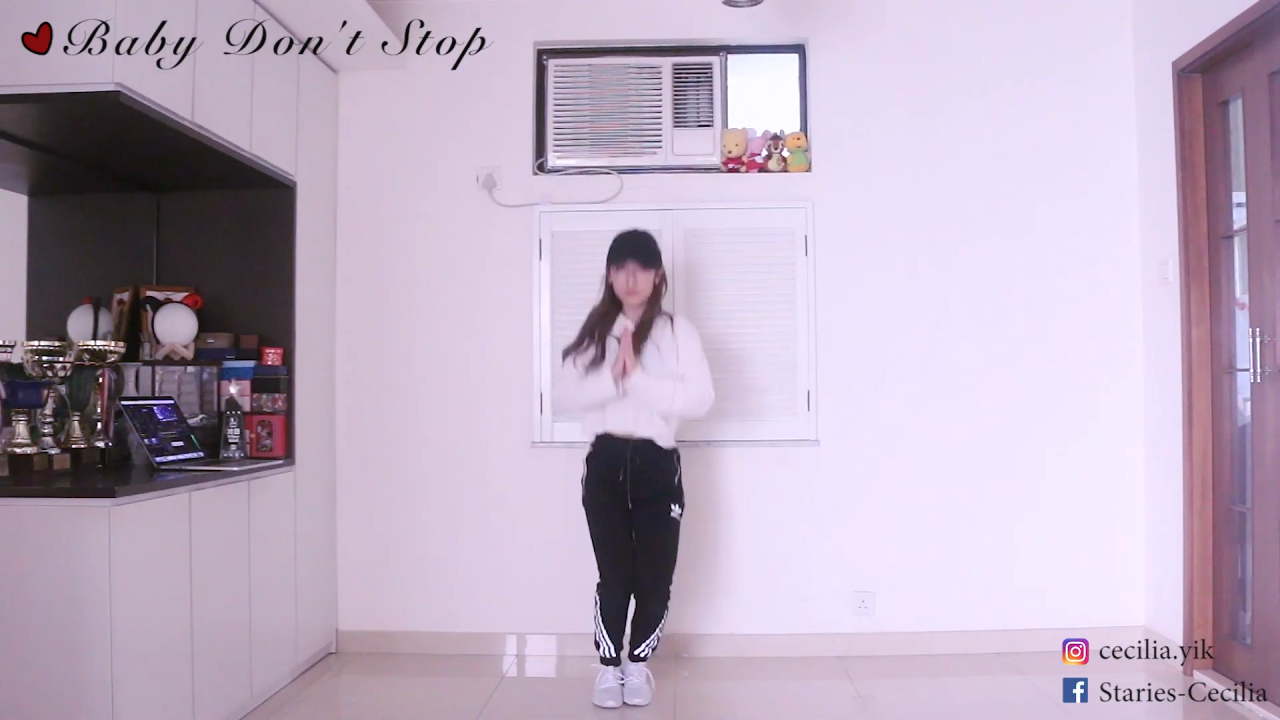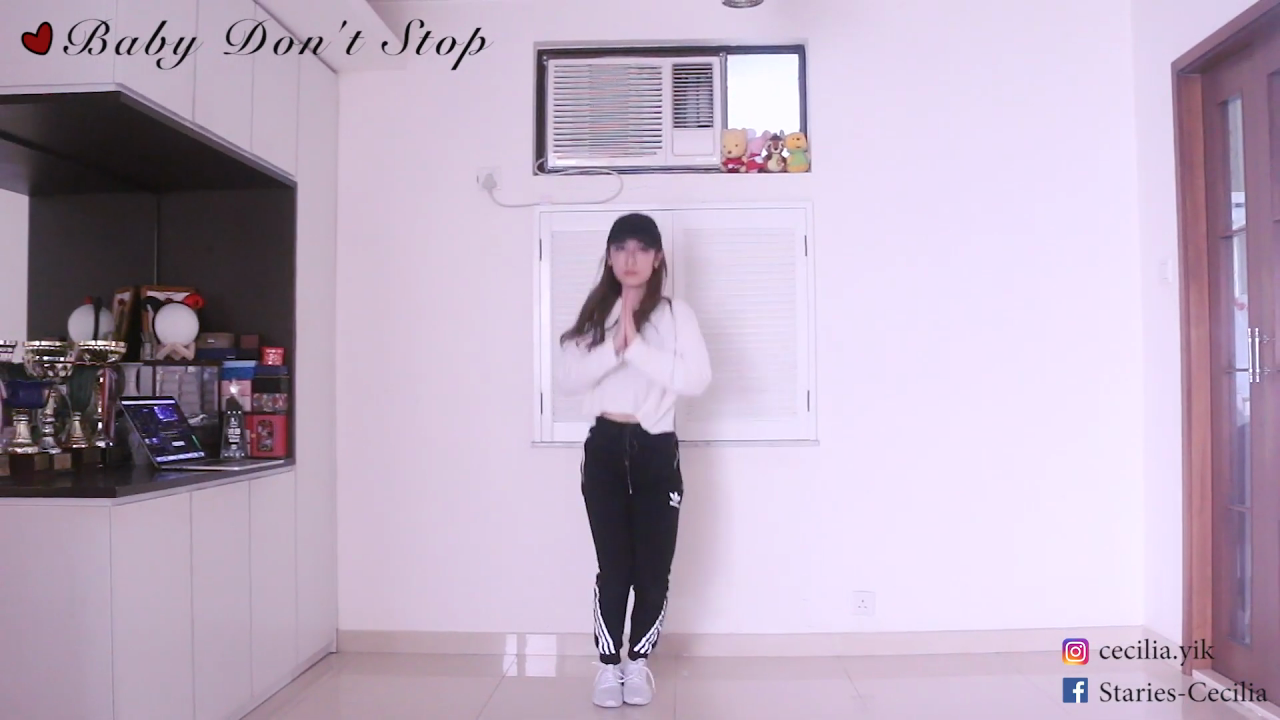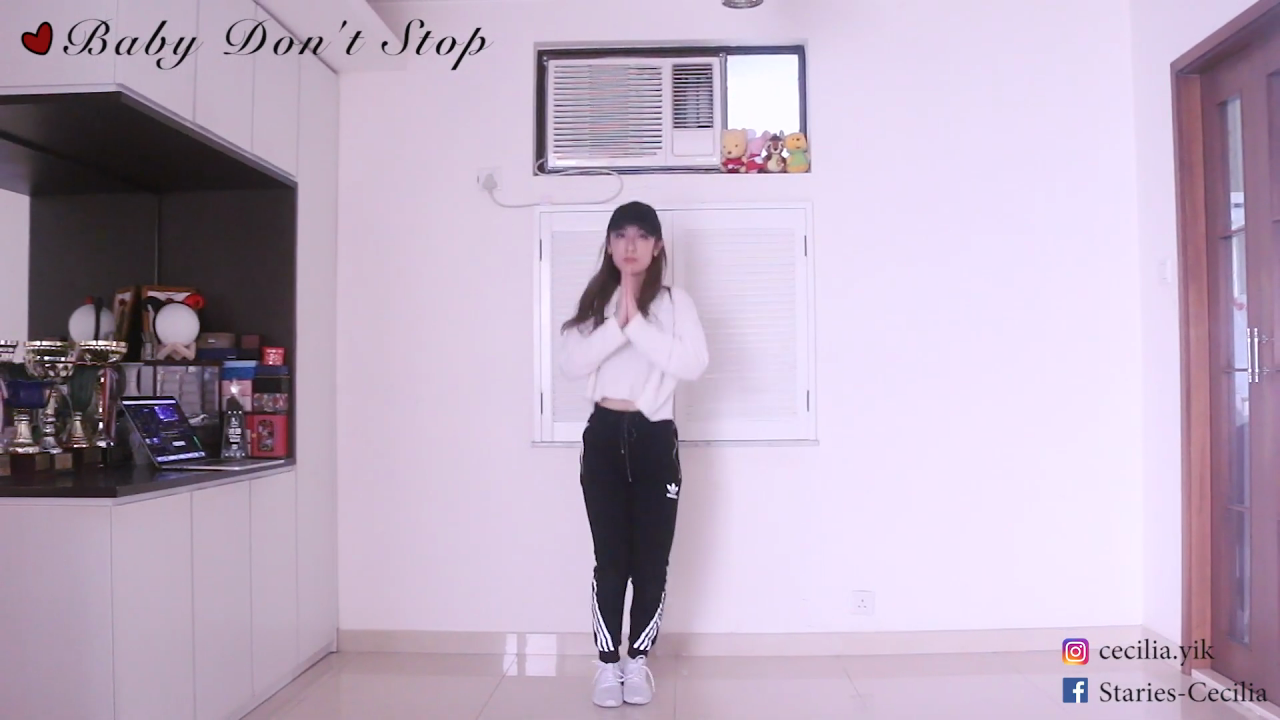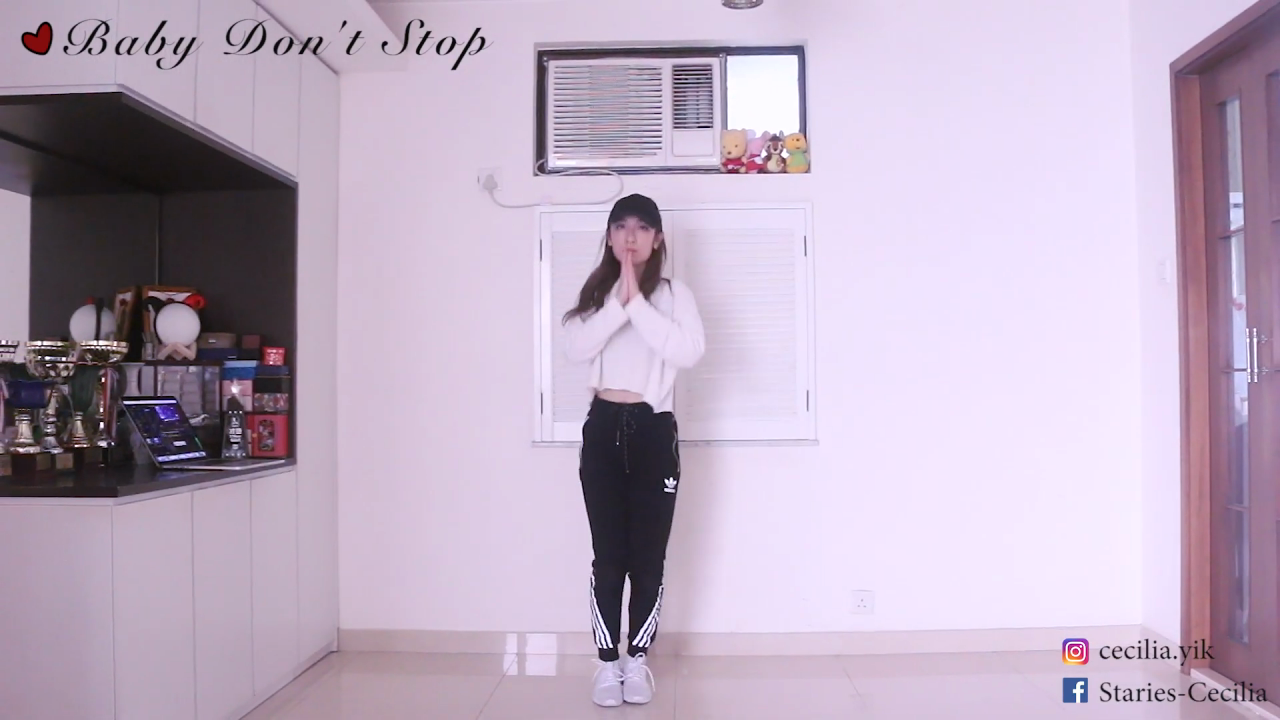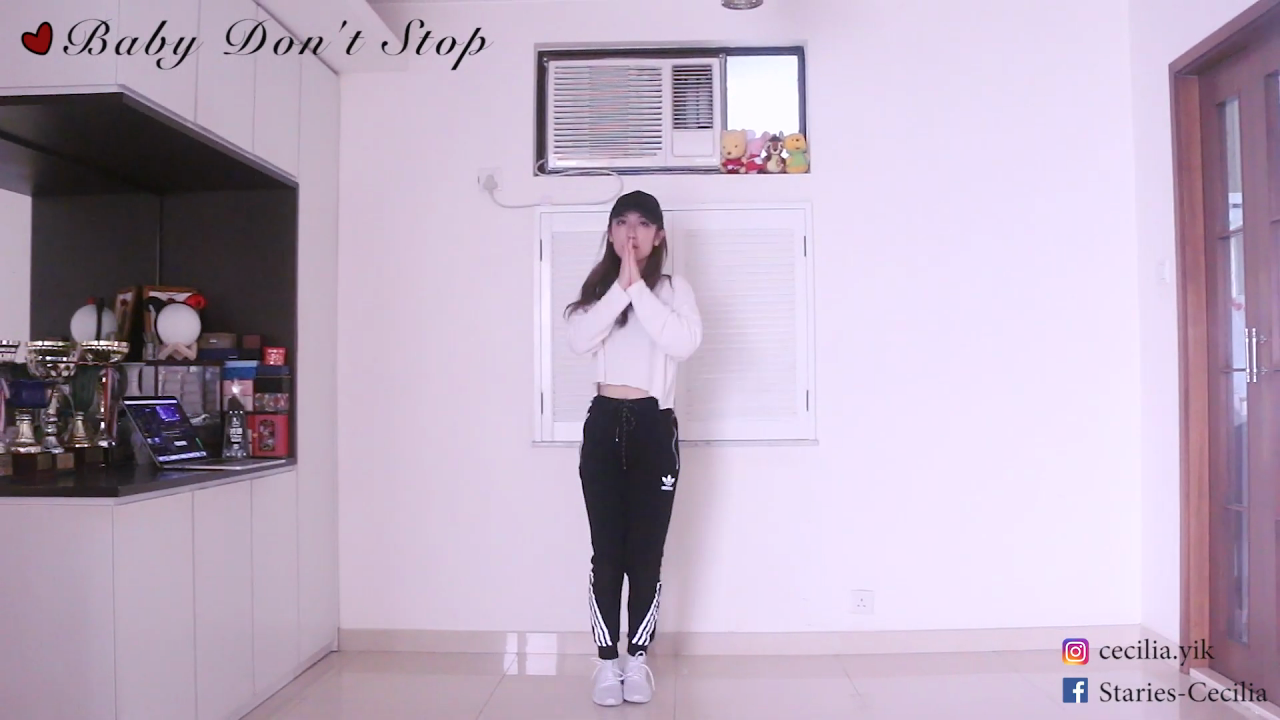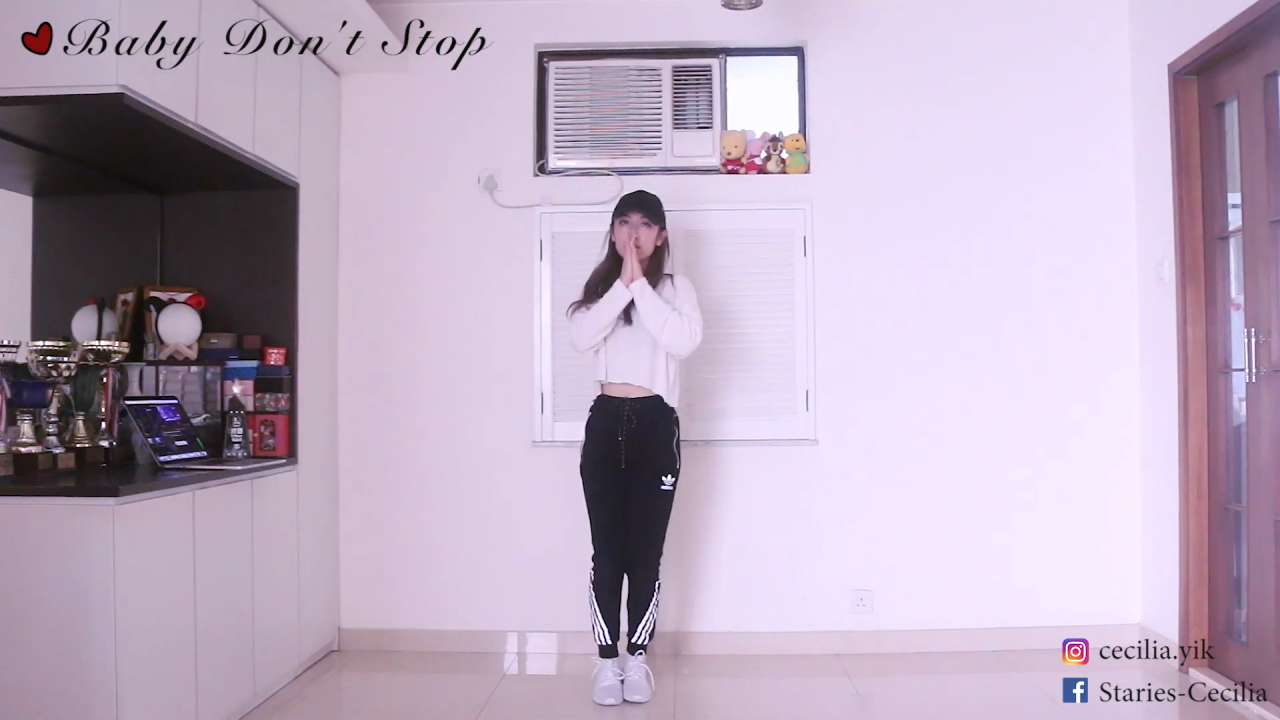
dt=0.1s
person 1, frame 1
left shoulder: (678, 331)
right shoulder: (595, 330)
left elbow: (700, 400)
right elbow: (565, 396)
left wrist: (637, 373)
right wrist: (611, 375)
left hip: (658, 466)
right hip: (606, 462)
left knee: (655, 582)
right knee: (615, 577)
left ankle: (638, 663)
right ankle: (609, 666)
person 1, frame 2
left shoulder: (677, 315)
right shoulder: (593, 315)
left elbow: (697, 379)
right elbow: (567, 377)
left wrist: (637, 345)
right wrist: (613, 347)
left hip: (657, 452)
right hip: (605, 449)
left knee: (653, 573)
right knee: (614, 569)
left ankle: (638, 662)
right ankle: (609, 665)
person 1, frame 3
left shoulder: (674, 301)
right shoulder: (593, 301)
left elbow: (693, 365)
right elbow: (572, 364)
left wrist: (636, 320)
right wrist: (618, 322)
left hip: (655, 438)
right hip: (604, 437)
left knee: (651, 564)
right knee: (611, 561)
left ankle: (638, 661)
right ankle: (608, 664)
person 1, frame 4
left shoulder: (673, 293)
right shoulder: (593, 293)
left elbow: (688, 351)
right elbow: (576, 349)
left wrist: (637, 302)
right wrist: (619, 303)
left hip: (654, 431)
right hip: (604, 429)
left knee: (648, 559)
right knee: (609, 556)
left ankle: (637, 660)
right ankle: (608, 663)
person 1, frame 5
left shoulder: (673, 287)
right shoulder: (596, 287)
left elbow: (684, 343)
right elbow: (579, 340)
left wrist: (637, 286)
right wrist: (620, 287)
left hip: (653, 425)
right hip: (604, 424)
left knee: (645, 555)
right knee: (607, 554)
left ankle: (637, 658)
right ankle: (607, 662)
person 1, frame 6
left shoulder: (675, 287)
right shoulder: (599, 286)
left elbow: (683, 341)
right elbow: (582, 338)
left wrist: (639, 284)
right wrist: (622, 285)
left hip: (655, 424)
right hip: (606, 423)
left knee: (644, 555)
right knee: (607, 553)
left ankle: (636, 658)
right ankle: (607, 661)
